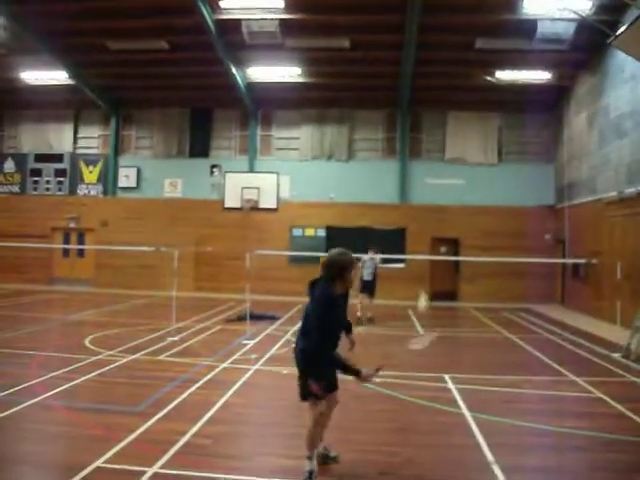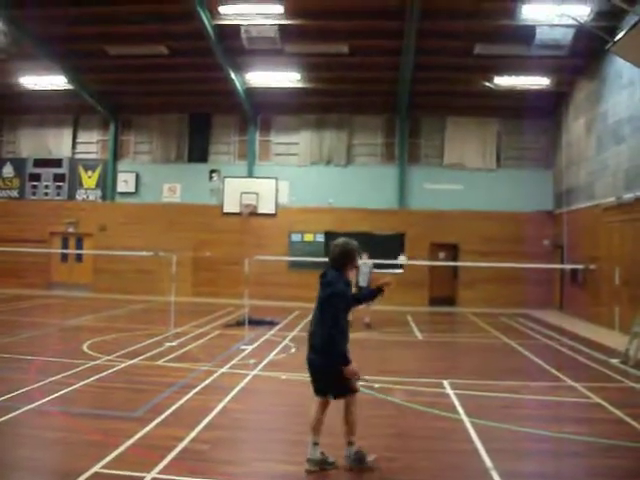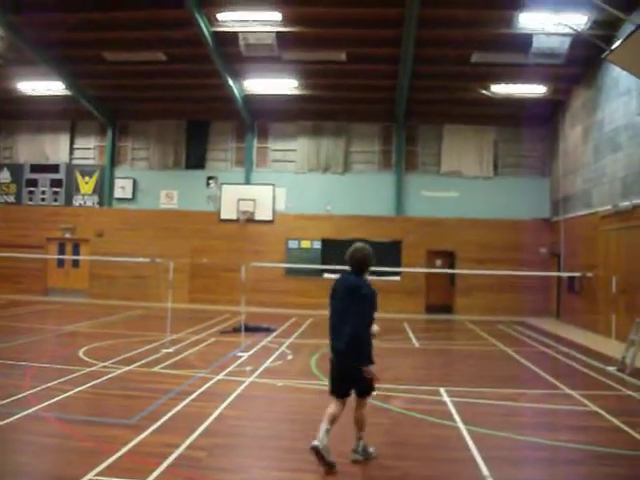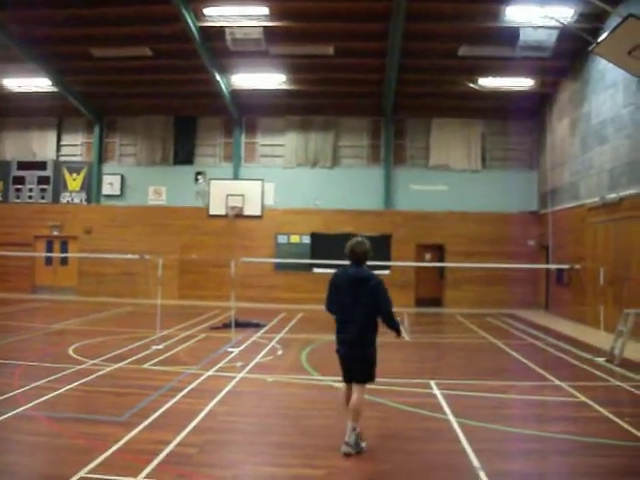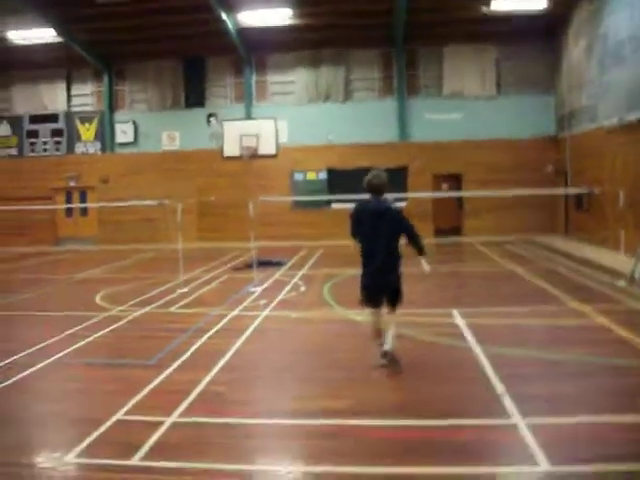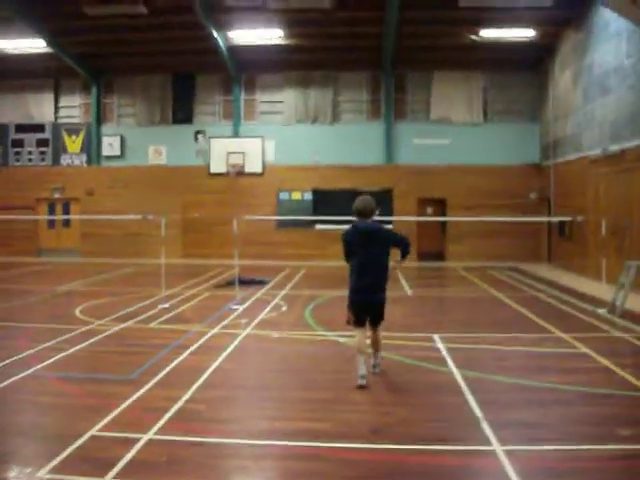
dt=0.4s
person 1, frame 1
left shoulder: (340, 292)
right shoulder: (320, 306)
right elbow: (324, 352)
left wrist: (348, 331)
right wrist: (356, 373)
left hip: (323, 355)
right hip: (311, 359)
left knee: (332, 401)
right knee: (318, 412)
left ankle: (318, 448)
person 1, frame 2
left shoulder: (334, 281)
right shoulder: (337, 288)
left elbow: (352, 299)
right elbow: (333, 330)
left wrist: (377, 290)
right wrist: (346, 362)
left hip: (316, 354)
right hip: (331, 356)
left knee: (322, 401)
right knee: (350, 399)
left ankle: (314, 455)
right ankle: (352, 453)
person 1, frame 3
left shoulder: (339, 285)
right shoulder: (366, 291)
right elbow: (363, 328)
right wrist: (369, 362)
left hip: (338, 354)
right hip: (357, 356)
left knee: (338, 401)
right knee: (361, 401)
left ankle: (320, 440)
right ankle: (359, 448)
person 1, frame 4
left shoulder: (337, 278)
right shoulder: (374, 282)
left elbow: (330, 307)
right elbow: (385, 311)
right wrist: (397, 328)
left hip: (343, 342)
right hip: (364, 344)
left knee: (349, 386)
right knee: (358, 390)
left ankle: (353, 429)
right ankle: (350, 440)
person 1, frame 5
left shoulder: (358, 211)
right shoulder: (394, 213)
left elbow: (355, 234)
right elbow: (412, 235)
right wrist: (420, 252)
left hip: (369, 271)
right hip: (390, 271)
left knee: (375, 311)
right knee: (392, 309)
left ankle: (382, 352)
right ankle: (388, 345)
person 1, frame 6
left shoulder: (349, 234)
right shoulder: (383, 233)
right elbow: (405, 244)
right wrist: (401, 258)
left hip: (357, 290)
right hip: (377, 290)
left knee: (360, 330)
right knee: (375, 328)
left ankle: (362, 373)
right ankle: (376, 362)
